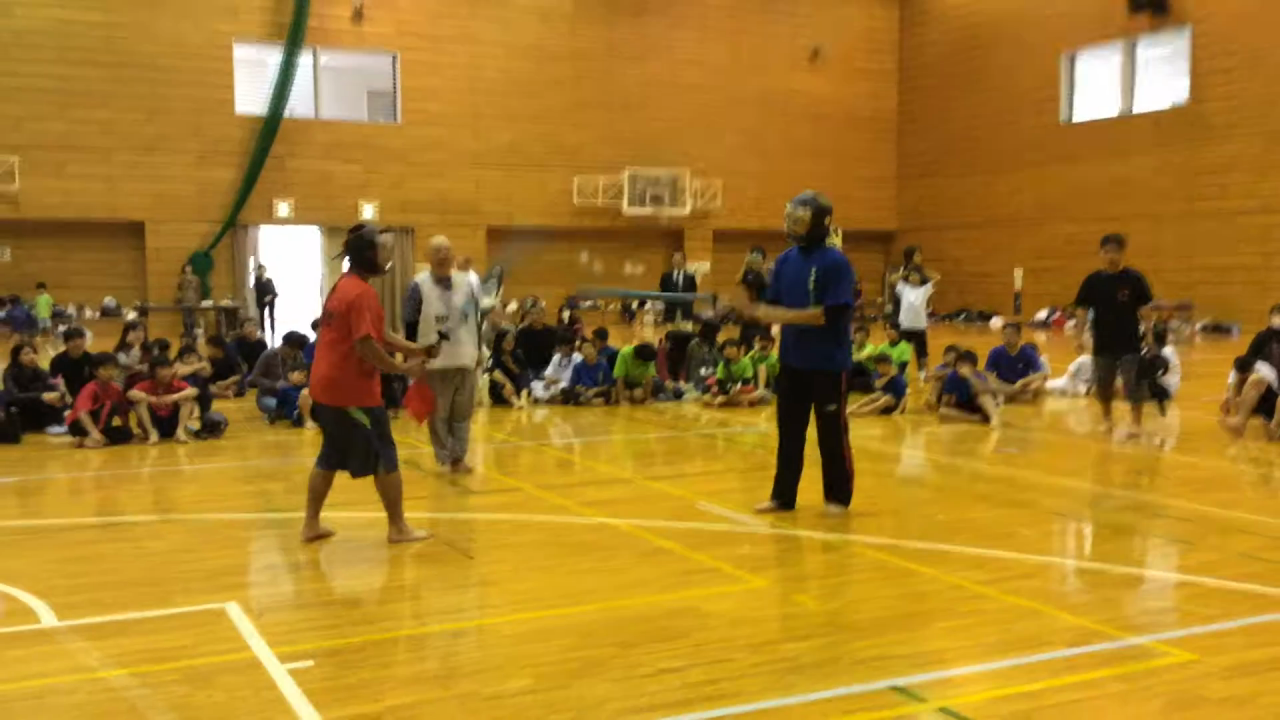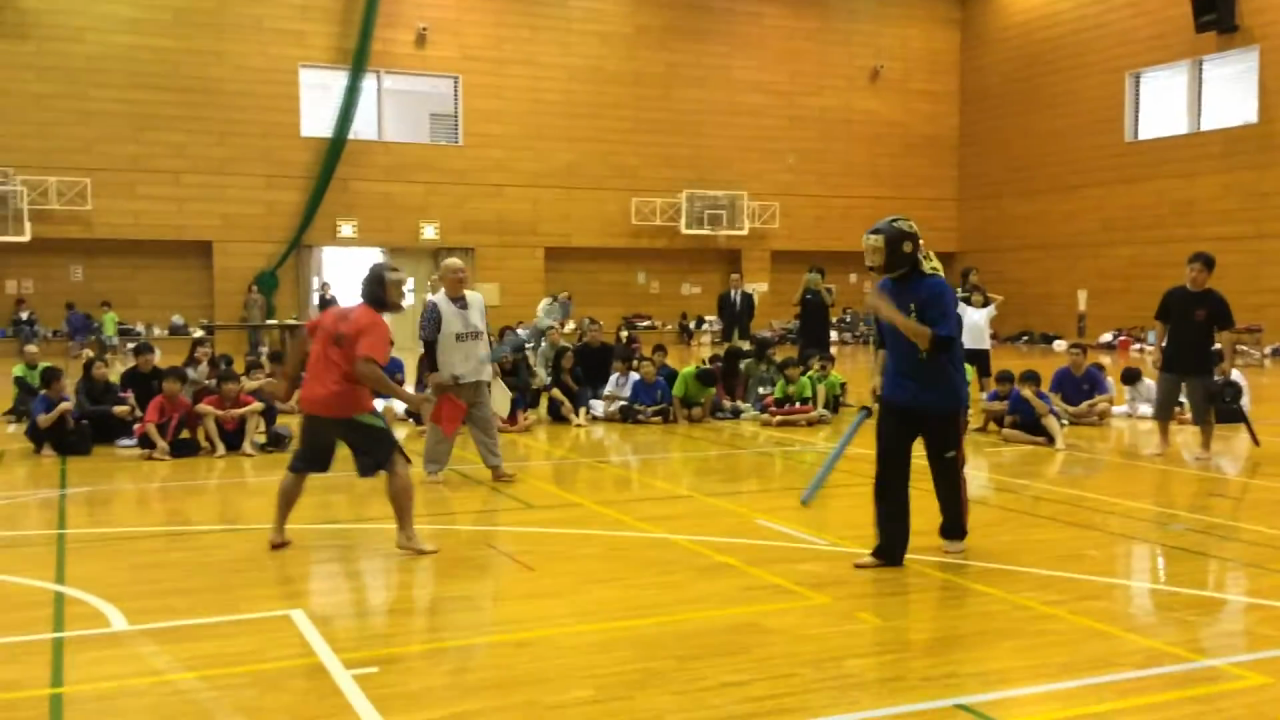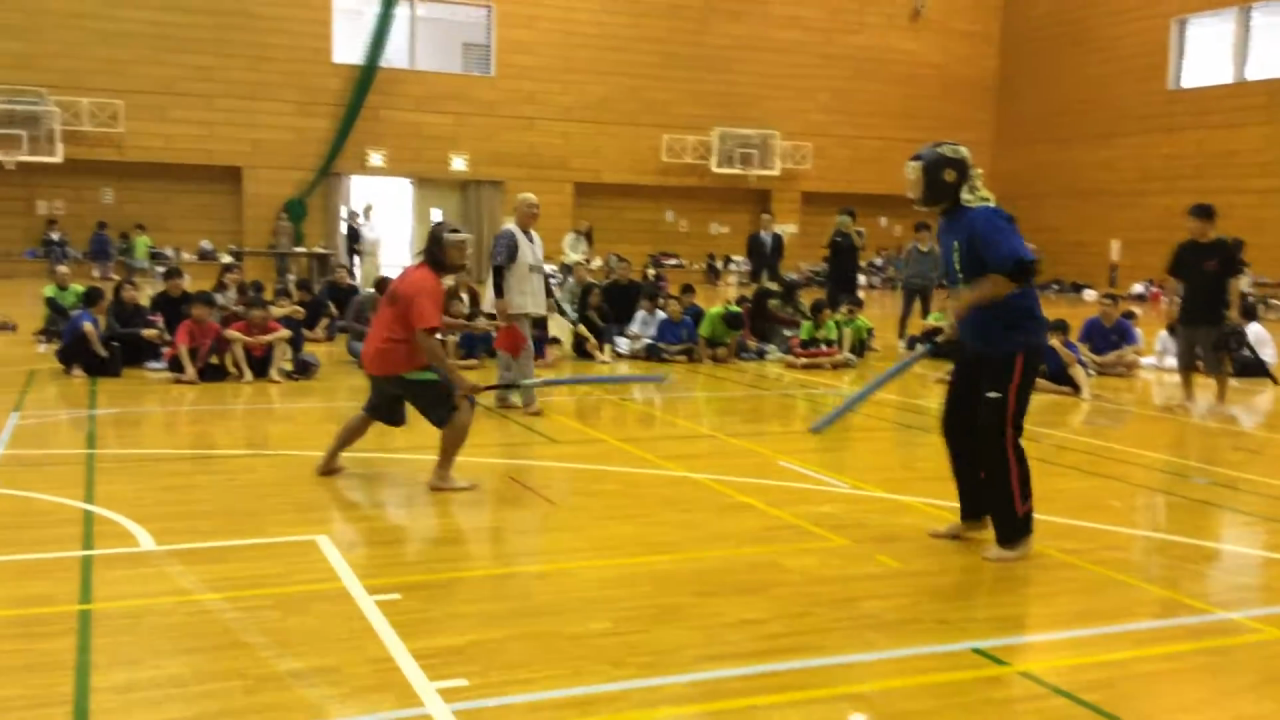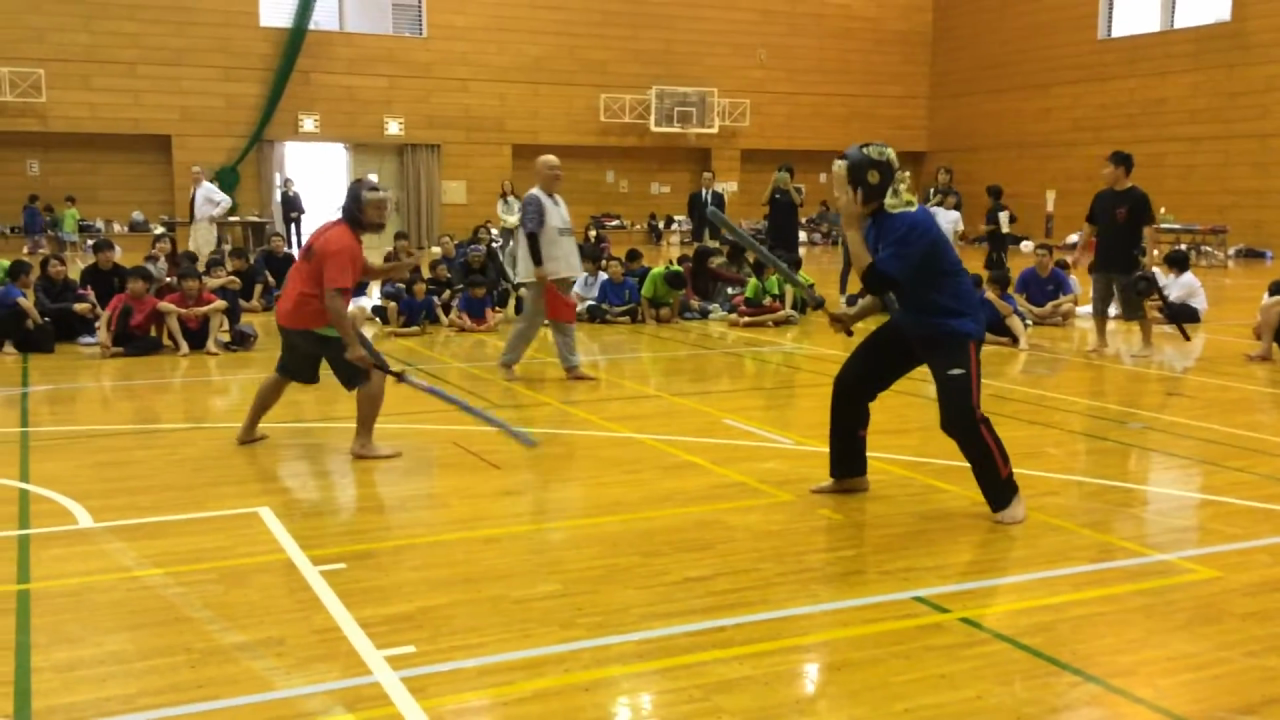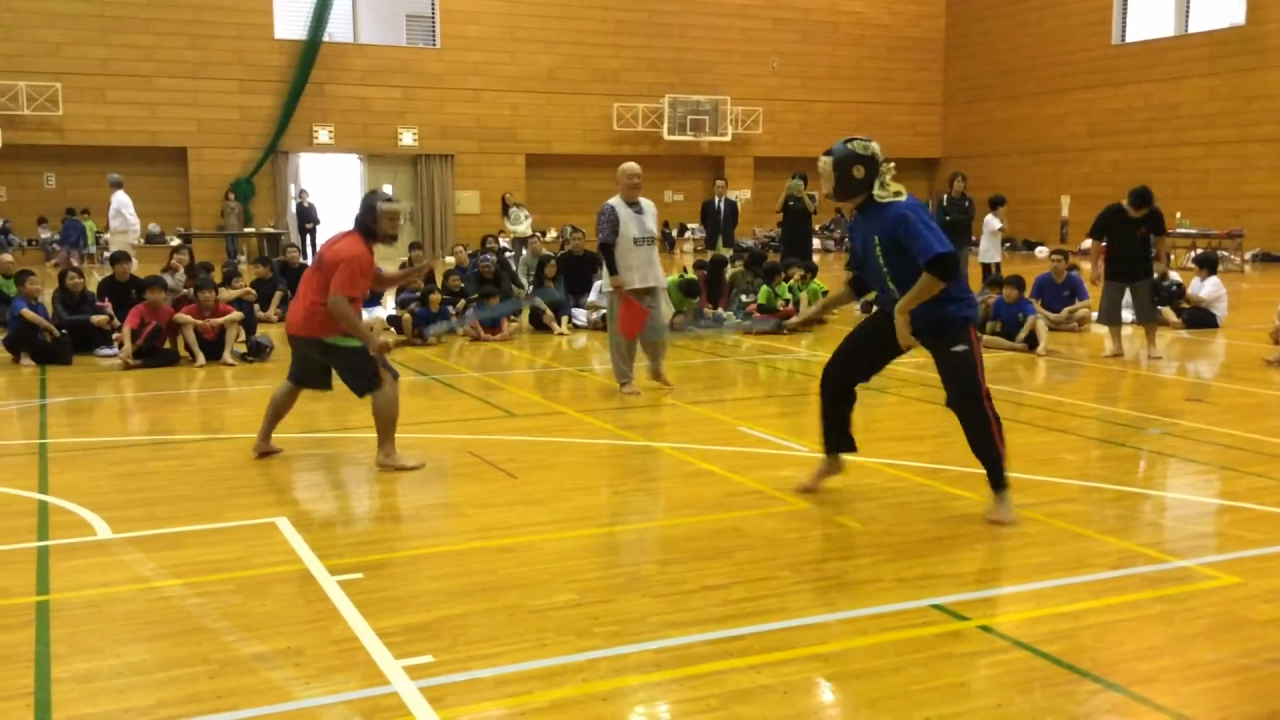
dt=1s
person 1, frame 1
left shoulder: (835, 262)
right shoulder: (786, 259)
left elbow: (834, 313)
right elbow: (773, 304)
left wrist: (783, 315)
right wrist: (753, 308)
left hip: (828, 361)
right hip: (792, 360)
left knee: (831, 431)
right knee: (789, 430)
left ankle: (837, 496)
right ankle: (782, 496)
person 1, frame 2
left shoulder: (935, 288)
right shoulder: (882, 288)
left elbow: (938, 342)
left wrist: (893, 315)
right wrist: (878, 376)
left hip: (942, 396)
right hip: (897, 396)
left knee: (947, 469)
right knee: (889, 470)
left ankle: (954, 532)
right ankle: (889, 549)
person 1, frame 3
left shoulder: (985, 220)
right shoulder: (949, 221)
left elbow: (1019, 270)
left wrist: (967, 300)
right wrist: (959, 311)
left hip: (1015, 342)
right hip: (976, 341)
left knee: (996, 434)
right knee: (959, 424)
left ankle: (1016, 534)
right ankle: (975, 514)
person 1, frame 4
left shoulder: (911, 223)
right shoulder: (878, 222)
left elbow: (875, 280)
left wrist: (852, 229)
right wrist: (853, 315)
left hip: (953, 327)
right hip: (909, 324)
left knee: (961, 416)
right knee: (849, 386)
left ankle: (1007, 497)
right ankle: (849, 475)
person 1, frame 5
left shoulder: (903, 212)
right shoulder: (860, 219)
left elbow: (943, 264)
right elbow: (862, 280)
left wrist: (906, 307)
right wrist: (819, 310)
left hip: (947, 314)
right hip: (898, 313)
left knee: (969, 397)
right knee: (836, 374)
left ankle: (1000, 489)
right ankle: (833, 456)
person 2, frame 1
left shoulder: (342, 285)
right shoulder: (363, 294)
left elbow: (378, 335)
right elbow: (365, 347)
left wrist: (410, 349)
right wrist: (401, 367)
left hip: (325, 386)
right hip: (352, 390)
left knee: (330, 458)
right knee: (384, 459)
left ankle: (311, 524)
right ankle: (398, 528)
person 2, frame 2
left shoulder: (336, 313)
right shoulder: (376, 326)
left elbow: (303, 338)
right elbow: (366, 369)
left wrist: (288, 375)
right wrist: (405, 396)
left hip: (313, 403)
right hip: (347, 405)
left knee: (299, 467)
right knee: (396, 462)
left ankle: (277, 531)
right ankle: (407, 535)
person 2, frame 3
left shoulder: (413, 274)
right shoulder: (427, 286)
right elbow: (425, 338)
right wrist: (457, 378)
left hip: (377, 358)
right hip: (401, 362)
left knee: (372, 412)
right knee: (462, 405)
left ankle: (329, 460)
right ankle: (442, 475)
person 2, frame 4
left shoulder: (338, 231)
right shoulder: (344, 243)
left elbow: (363, 272)
right elbow: (333, 298)
left wrist: (399, 268)
right wrist: (352, 344)
left hip: (290, 314)
right hip: (312, 318)
left knee: (286, 373)
right knee: (374, 370)
left ankle: (249, 429)
right ankle: (363, 442)
person 2, frame 5
left shoulder: (350, 241)
right shoulder: (355, 252)
left elbow: (379, 281)
right elbow: (336, 303)
left wrist: (414, 271)
right wrist: (369, 340)
left hip: (300, 325)
right hip: (324, 328)
left knee: (297, 382)
right knee: (385, 379)
left ankle: (264, 440)
right ankle: (387, 453)
person 3, frame 1
left shoulder: (467, 282)
right shoulder: (419, 285)
left elbow: (475, 318)
right elbow: (410, 323)
left wrist: (479, 350)
left hip: (464, 359)
right hip: (434, 361)
left knee: (463, 411)
right knee: (439, 412)
left ankle: (459, 456)
right ankle: (445, 458)
person 3, frame 2
left shoulder: (477, 299)
right shoulder: (435, 306)
left elbow: (485, 334)
right elbow: (428, 342)
left wrist: (491, 363)
right wrist: (433, 372)
left hip: (477, 374)
right hip: (449, 376)
left knee: (485, 420)
left ankle: (496, 466)
right ankle: (433, 468)
person 3, frame 3
left shoulder: (535, 238)
right shoulder: (507, 235)
left elbow: (540, 272)
right elbow: (498, 269)
left wrist: (547, 297)
right wrist: (500, 299)
left hip: (529, 304)
right hip: (512, 305)
left knee: (511, 351)
right knee: (523, 351)
left ankle: (503, 396)
right ankle: (528, 400)
person 3, frame 4
left shoulder: (559, 200)
right shoulder: (533, 200)
right elbow: (530, 235)
left wrist: (569, 268)
right wrist: (538, 268)
left hip: (563, 270)
right hip: (544, 272)
left knee: (565, 319)
right knee: (531, 319)
left ankle: (572, 366)
right ankle: (507, 362)
person 3, frame 5
left shoulder: (649, 207)
right shoulder: (611, 209)
right elbow: (606, 245)
left wrist: (659, 273)
right wrist: (614, 275)
left hip: (651, 279)
right hip: (624, 281)
left knee: (657, 328)
right knee: (624, 332)
left ankle: (656, 369)
right ankle: (624, 379)
person 4, frame 1
left shoulder: (1134, 278)
right shoulder: (1092, 280)
left elbow: (1143, 307)
right elbow: (1082, 309)
right wrist: (1079, 335)
left hip: (1130, 342)
right hip: (1103, 342)
left knee: (1133, 383)
right knee: (1103, 383)
left ankle: (1136, 423)
right ankle: (1107, 419)
person 4, frame 2
left shoulder: (1216, 301)
right shoulder: (1172, 295)
left elbow: (1224, 331)
right elbow: (1161, 323)
left wrist: (1227, 360)
right wrist: (1157, 349)
left hip: (1200, 364)
right hip: (1171, 361)
left knee: (1202, 407)
right knee: (1163, 404)
left ankle: (1205, 447)
right ankle: (1163, 441)
person 4, frame 3
left shoulder: (1225, 249)
right shoulder: (1184, 249)
left elbow: (1233, 281)
right elbow: (1175, 278)
left wrist: (1233, 309)
left hip: (1214, 315)
right hip: (1188, 313)
left knee: (1216, 360)
right knee: (1185, 358)
left ankle: (1221, 397)
right ankle: (1188, 395)
person 4, frame 4
left shoulder: (1138, 197)
right shoulder: (1101, 197)
left elbow: (1148, 228)
right elbow: (1090, 225)
left wrist: (1148, 255)
right wrist: (1079, 249)
left hip: (1128, 263)
right hip: (1102, 261)
left knee: (1134, 304)
right knee: (1099, 303)
left ankle: (1147, 344)
right ankle: (1100, 340)
person 4, frame 5
left shoulder: (1154, 214)
right shoulder: (1109, 213)
left elbow: (1159, 238)
right elbow: (1096, 240)
right wrist: (1094, 268)
left hip: (1142, 270)
right hip: (1114, 271)
left knee: (1148, 307)
right knee: (1110, 308)
left ankle: (1152, 346)
right ankle: (1117, 346)
